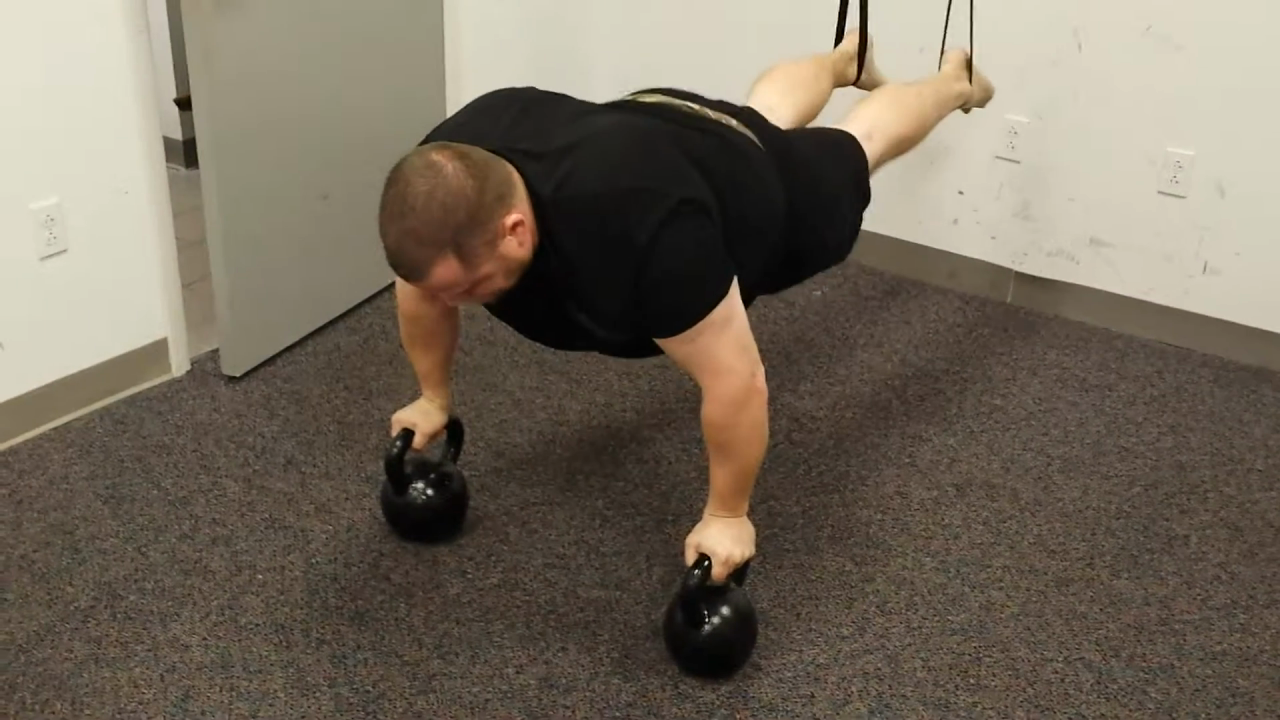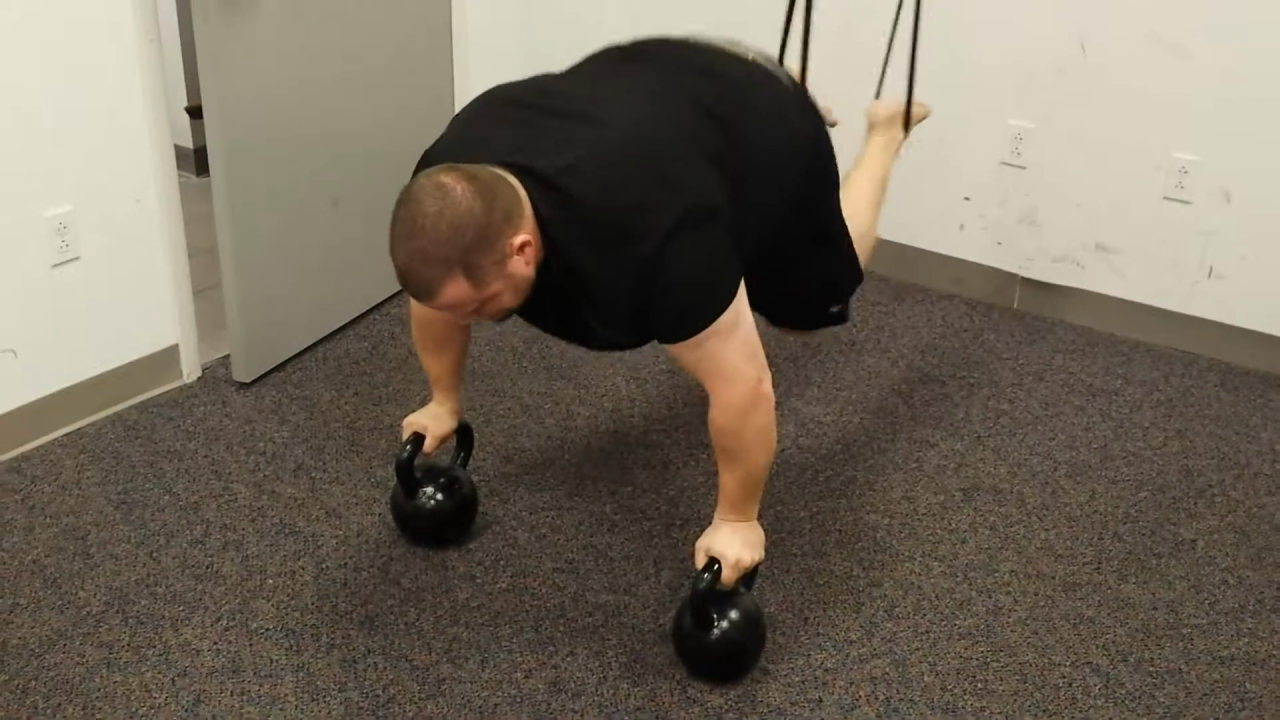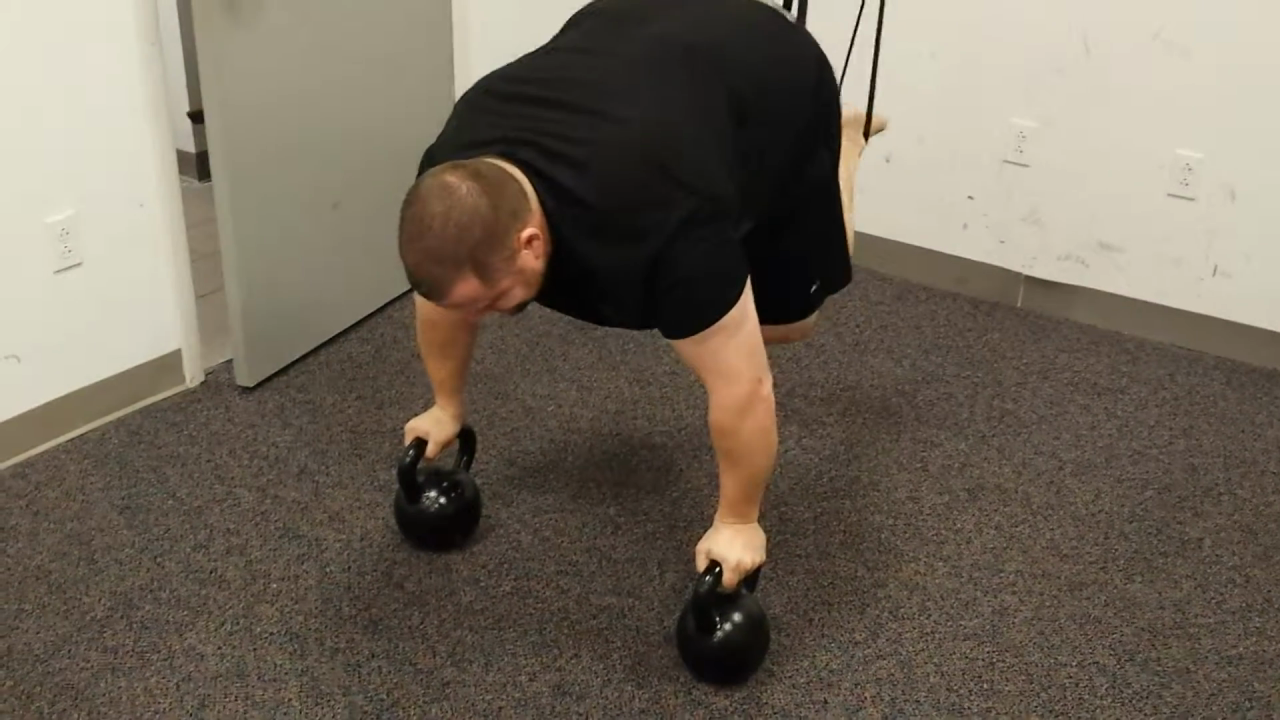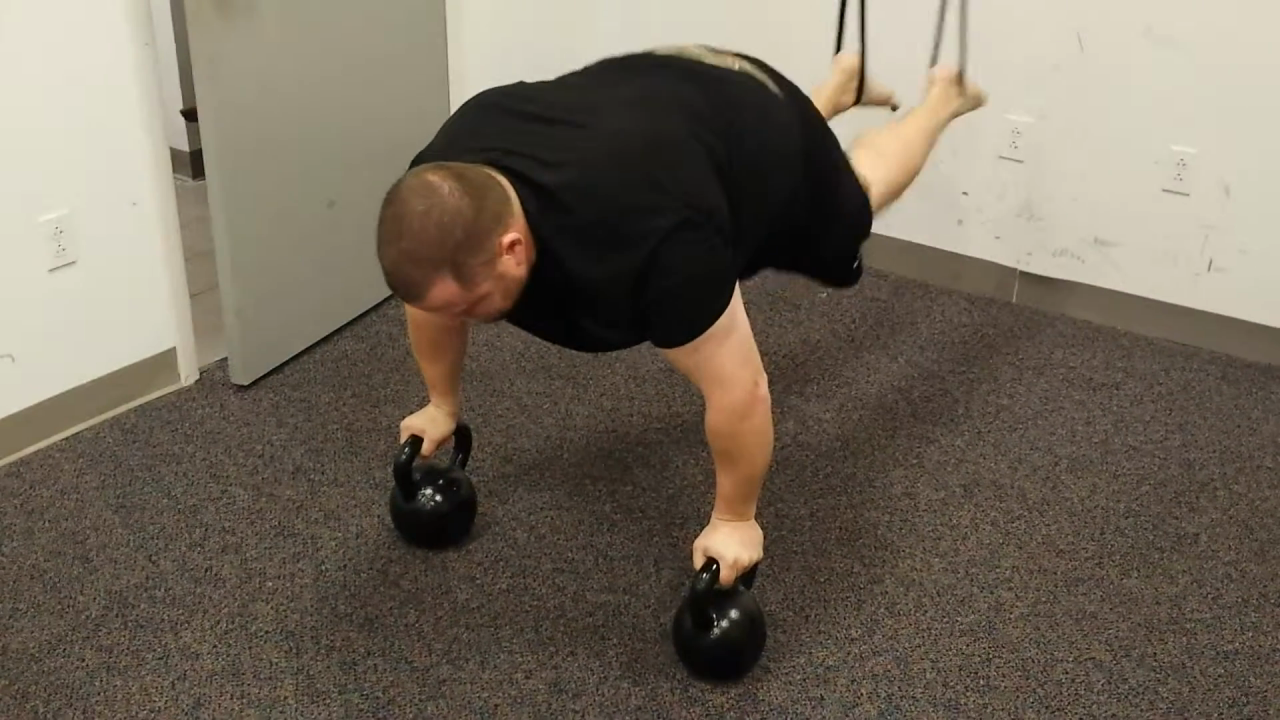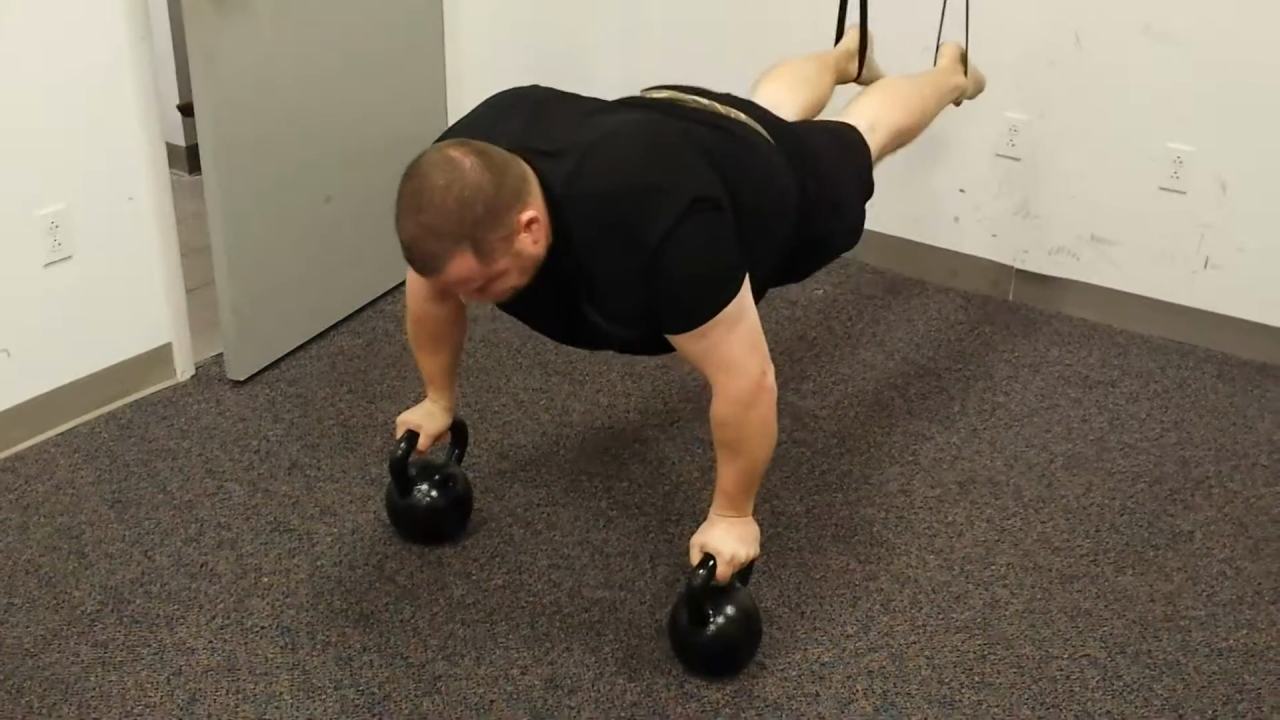
dt=0.4s
person 1, frame 1
left shoulder: (639, 231)
right shoulder: (449, 174)
left elbow: (737, 382)
right elbow: (422, 289)
left wrist: (726, 517)
right wrist: (433, 398)
left hip: (759, 188)
left knee: (861, 139)
right knee: (768, 112)
left ankle: (953, 83)
right ankle: (845, 58)
person 1, frame 2
left shoulder: (645, 238)
right shoulder: (451, 180)
left elbow: (743, 387)
right elbow: (434, 293)
left wrist: (737, 523)
right wrist: (444, 402)
left hip: (765, 130)
left knee: (814, 302)
left ankle: (886, 131)
right ankle: (790, 97)
person 1, frame 3
left shoulder: (651, 225)
right shoulder: (455, 169)
left elbow: (742, 386)
right elbow: (440, 291)
left wrist: (737, 524)
right wrist: (447, 407)
left hip: (773, 71)
left knee: (785, 321)
left ankle: (846, 139)
person 1, frame 4
left shoulder: (637, 238)
right shoulder: (447, 179)
left elbow: (739, 390)
right elbow: (435, 301)
left wrist: (735, 521)
right wrist: (441, 404)
left hip: (758, 124)
left knee: (852, 200)
left ankle: (941, 97)
right ankle: (843, 80)
person 1, frame 5
left shoulder: (652, 228)
right shoulder: (463, 174)
left elbow: (746, 380)
right elbow: (431, 288)
left wrist: (732, 517)
right wrist: (438, 400)
left hip: (767, 180)
left knee: (864, 131)
right knee: (773, 108)
left ankle: (949, 76)
right ankle: (845, 56)
